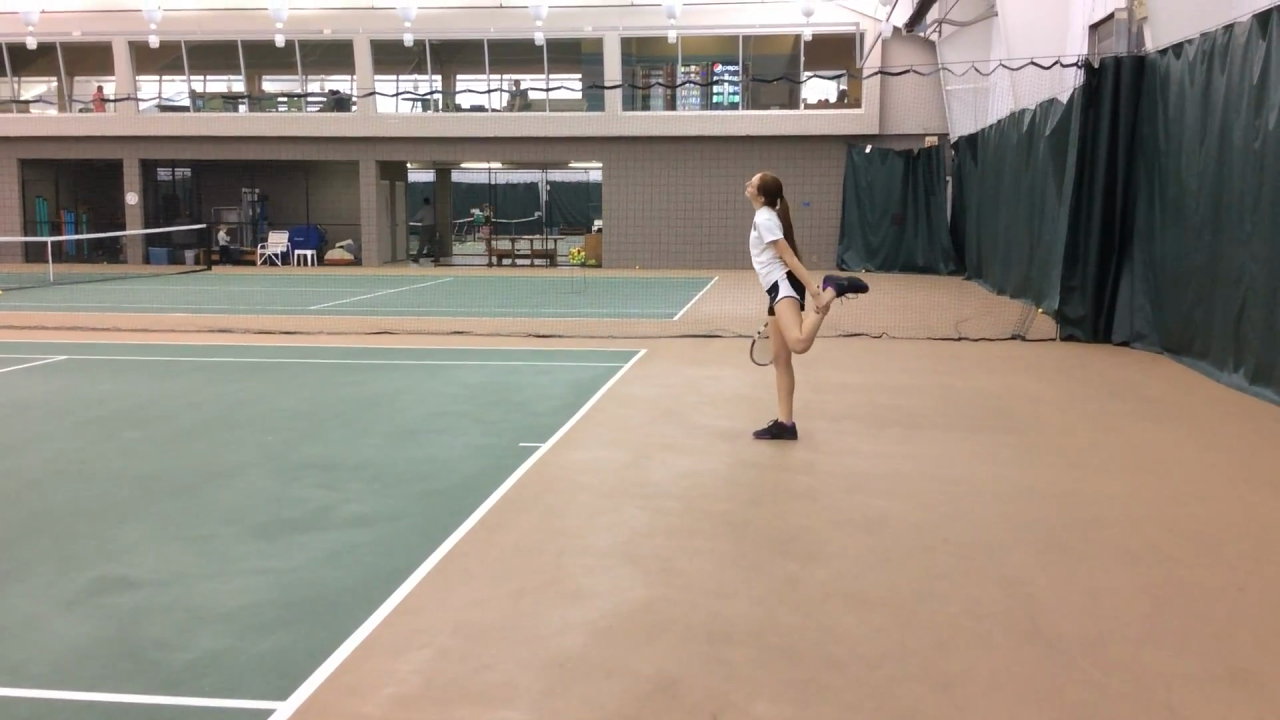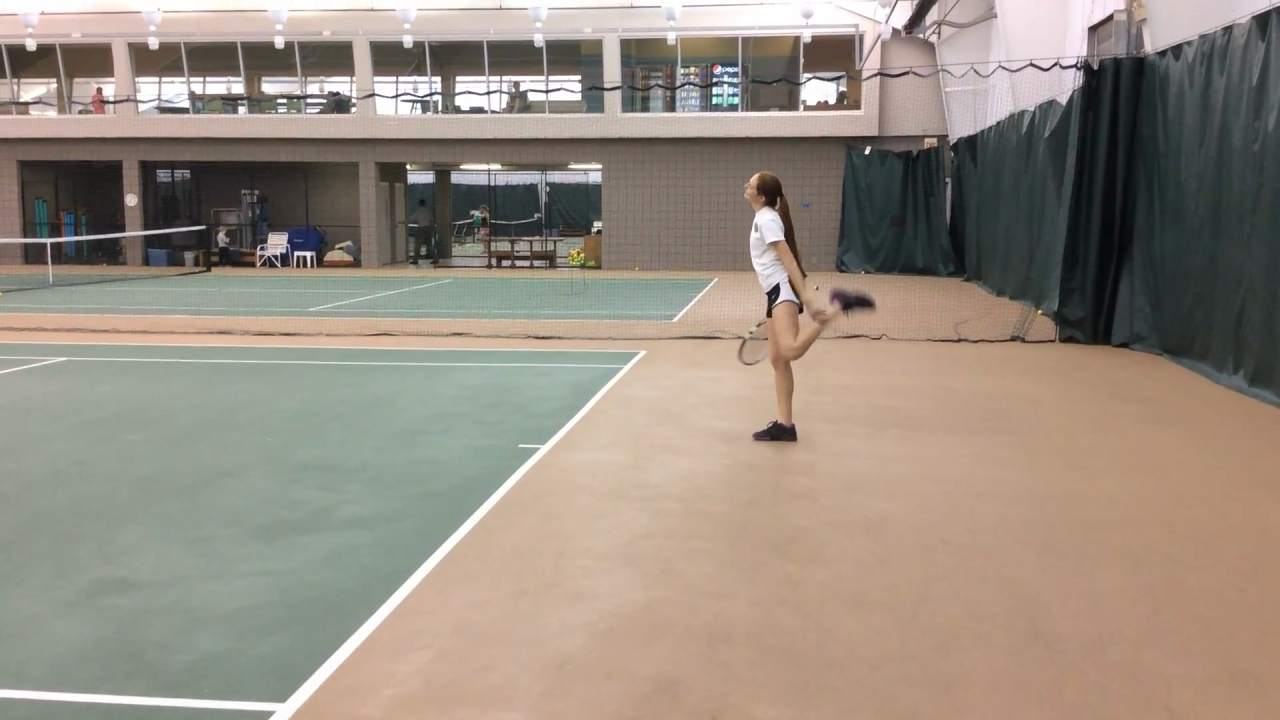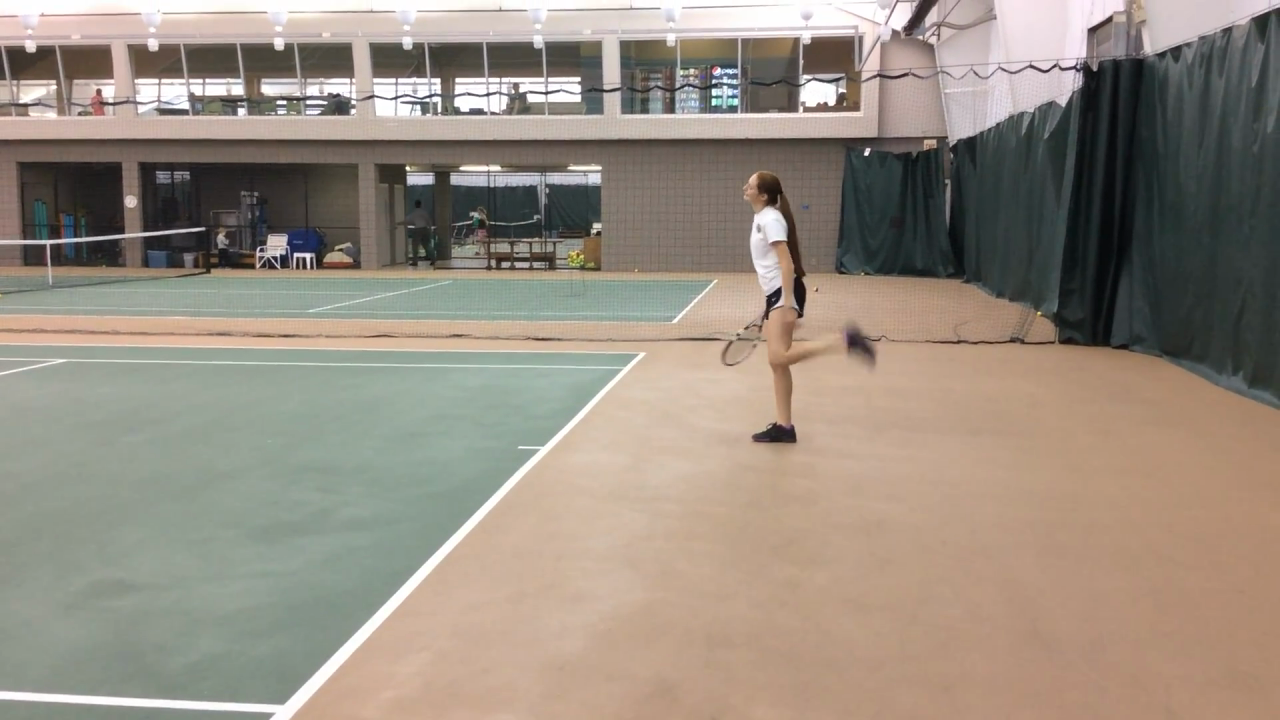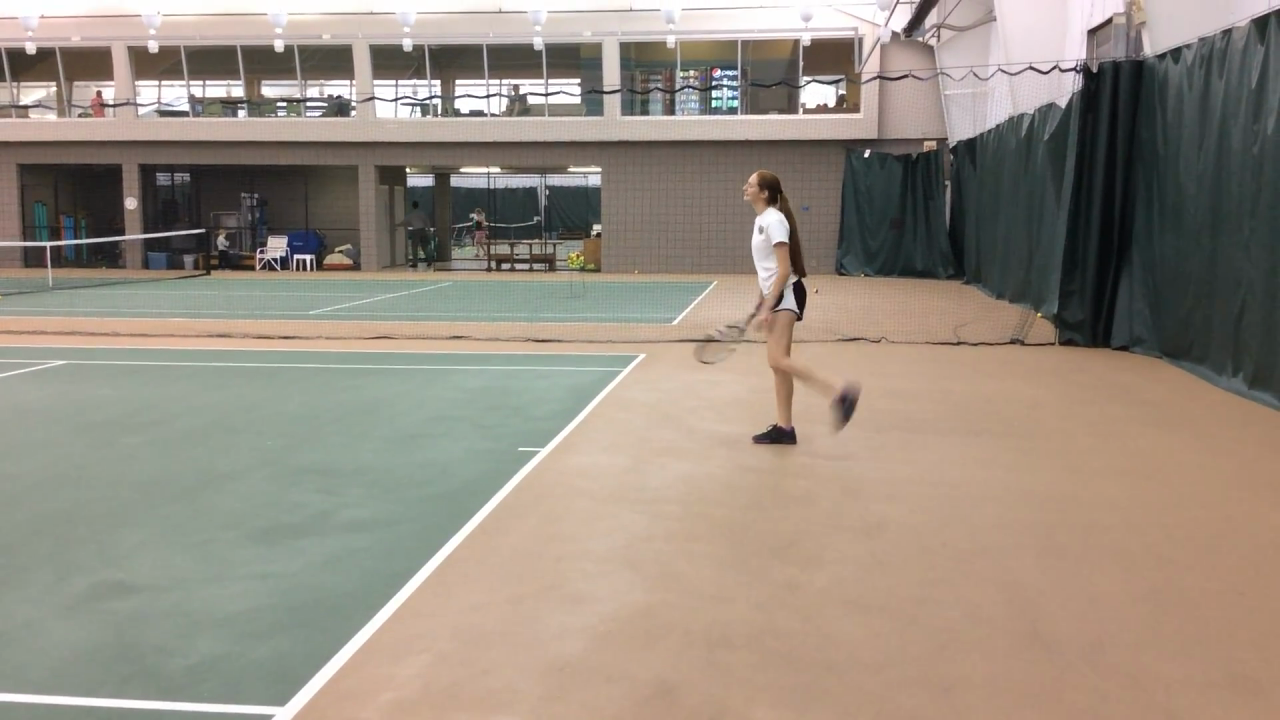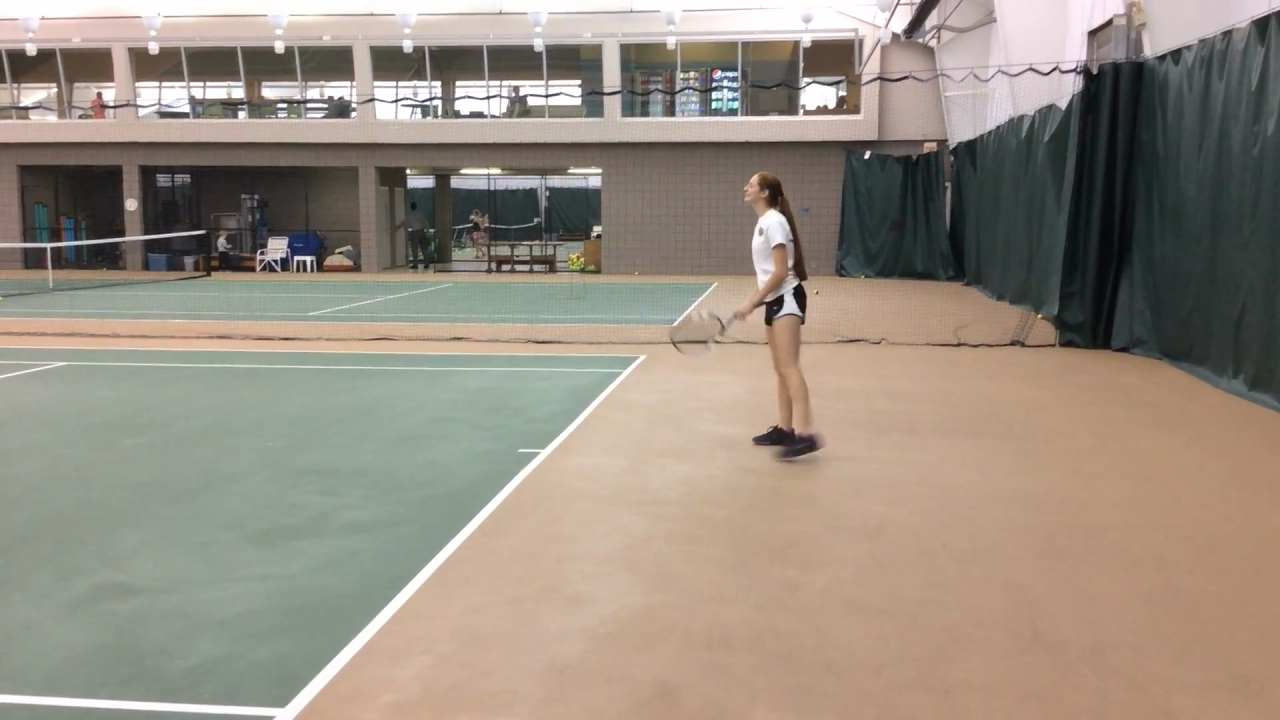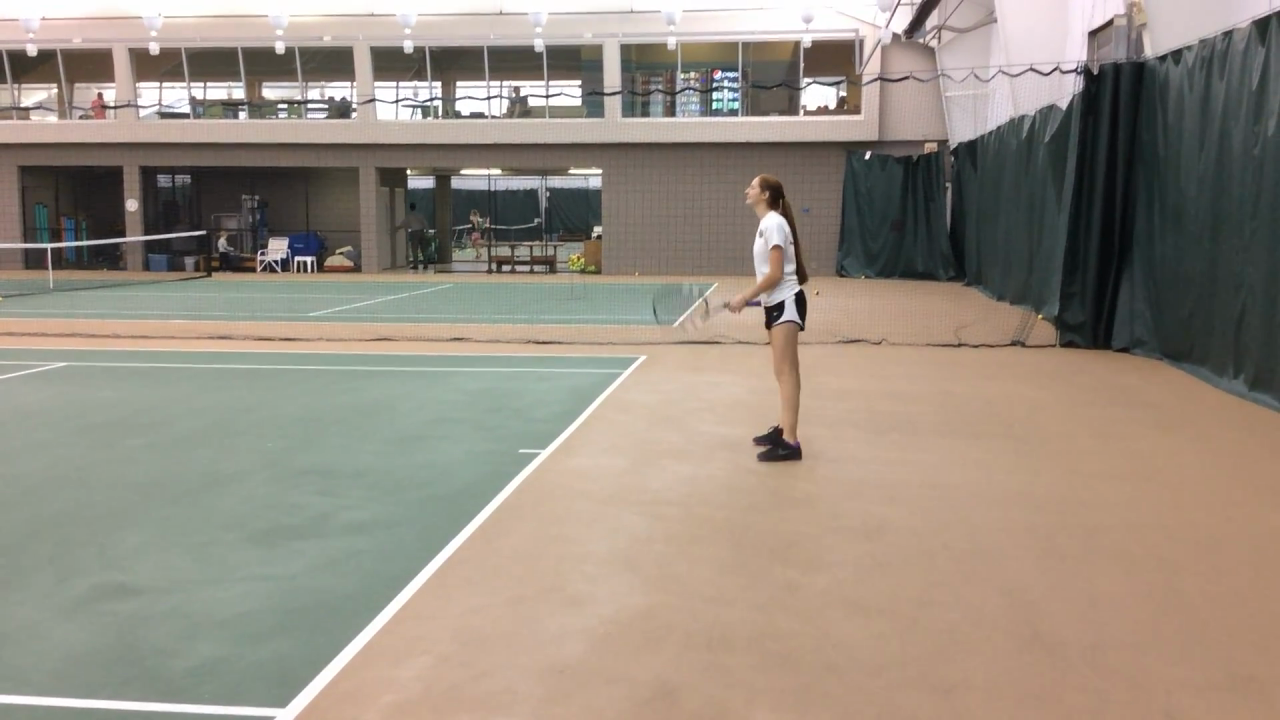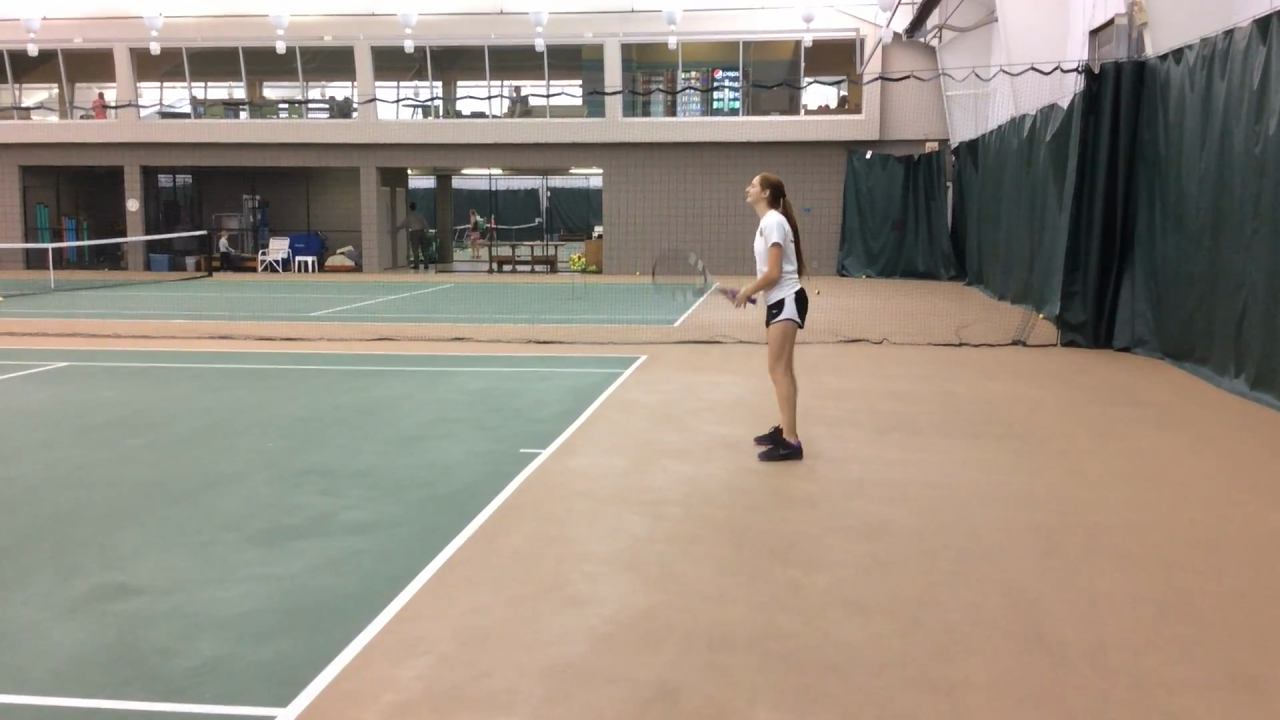
dt=0.1s
person 1, frame 1
left shoulder: (766, 218)
right shoulder: (764, 216)
left elbow: (790, 258)
left wrist: (815, 291)
left hip: (785, 286)
right hip: (777, 289)
left knee: (798, 343)
right knee: (780, 358)
left ankle: (831, 289)
right ankle: (785, 423)
person 1, frame 2
left shoulder: (767, 219)
right shoulder: (763, 217)
left elbow: (789, 261)
left wrist: (807, 299)
left hip: (783, 289)
right hip: (775, 292)
left knee: (791, 350)
right knee: (778, 360)
left ankle: (835, 305)
right ankle: (784, 424)
person 1, frame 3
left shoulder: (771, 219)
right shoulder: (761, 217)
left elbow: (787, 265)
left wrist: (785, 309)
left hip: (785, 293)
right hip: (775, 294)
left knee: (779, 356)
right knee: (777, 362)
left ankle: (846, 340)
right ankle: (783, 427)
person 1, frame 4
left shoulder: (773, 220)
right shoulder: (762, 219)
left elbow: (784, 269)
left wrist: (767, 308)
right wrist: (764, 305)
left hip: (785, 295)
right hip: (773, 296)
left knee: (779, 361)
right knee: (779, 364)
left ankle: (838, 394)
right ankle: (784, 427)
person 1, frame 5
left shoulder: (775, 221)
right shoulder: (764, 221)
left elbow: (781, 272)
left wrist: (752, 302)
right wrist: (757, 301)
left hip: (787, 299)
right hip: (776, 301)
left knee: (788, 366)
right knee: (781, 367)
left ankle: (805, 434)
right ankle: (785, 428)
person 1, frame 6
left shoulder: (773, 223)
right shoulder: (767, 223)
left elbow: (775, 274)
left wrist: (744, 298)
right wrist: (749, 298)
left hip: (786, 303)
right hip: (776, 303)
left knee: (784, 372)
right knee: (786, 371)
left ankle: (790, 442)
right ankle: (784, 430)
person 1, frame 7
left shoulder: (773, 221)
right shoulder: (767, 222)
left elbow: (773, 273)
left wrist: (745, 293)
right wrist: (748, 291)
left hip: (787, 302)
right hip: (778, 302)
left knee: (779, 370)
right knee: (781, 370)
left ankle: (790, 442)
right ankle: (784, 429)
